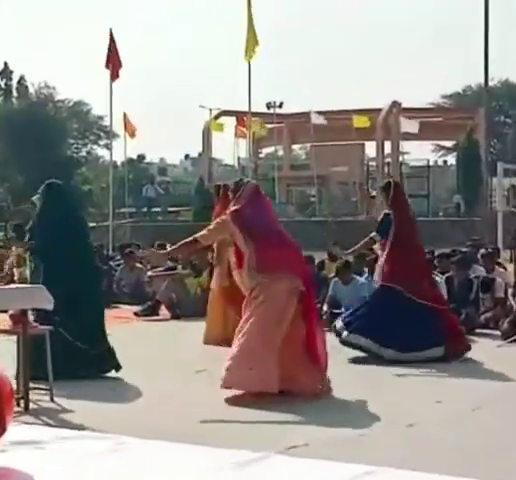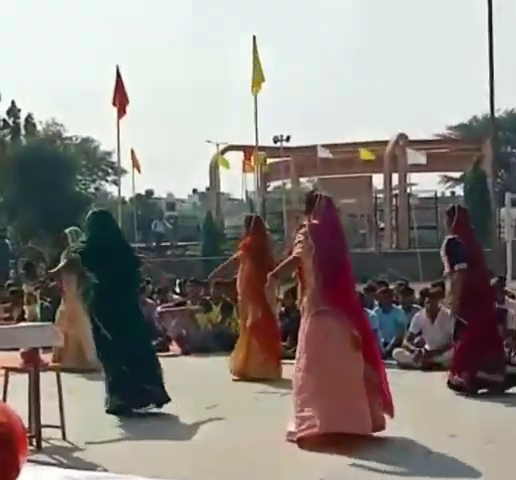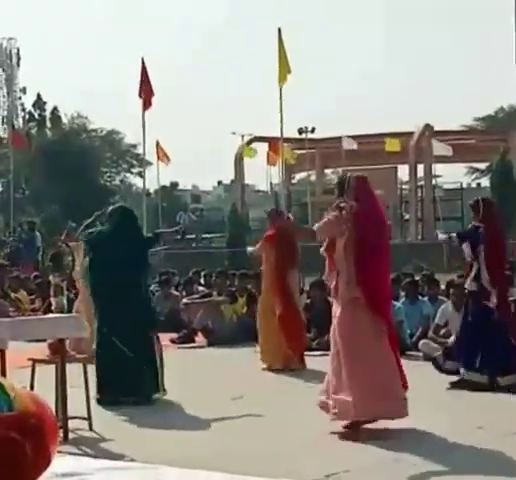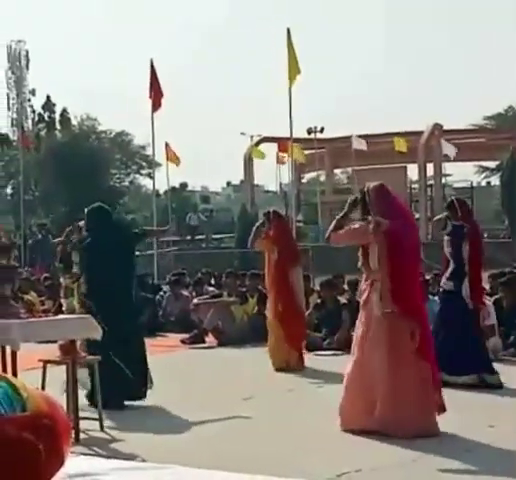
dt=0.7s
person 1, frame 1
left shoulder: (233, 218)
right shoulder: (263, 216)
left elbow: (200, 240)
right elbow: (279, 241)
left wrist: (168, 253)
left hip: (267, 281)
right hip: (289, 278)
left knee: (257, 331)
right knee: (289, 331)
left ankle: (257, 382)
right ankle: (304, 380)
person 1, frame 2
left shoulder: (309, 234)
right shoulder: (332, 234)
left elbow: (297, 258)
left wrist: (272, 276)
left hip: (319, 309)
right hip: (340, 308)
left knee: (315, 367)
right knee: (343, 364)
left ankle: (318, 424)
right ankle: (351, 420)
person 1, frame 3
left shoulder: (343, 216)
right shoulder: (372, 217)
left elbow: (313, 232)
left hip: (351, 292)
right hip: (373, 291)
left knee: (353, 350)
right knee: (371, 346)
left ankle: (364, 405)
right ankle: (378, 402)
person 1, frame 4
left shoulder: (372, 228)
right shoulder: (402, 225)
left elbow: (331, 237)
left wrist: (347, 210)
left hip: (381, 302)
right hip: (404, 302)
left knee: (375, 360)
right knee: (401, 359)
left ankle: (363, 418)
right ankle: (407, 415)
person 2, frame 1
left shoulder: (44, 222)
right shoulder: (76, 219)
left elbow: (32, 249)
left hip: (57, 281)
right hip: (84, 277)
left knee: (51, 321)
right knee: (85, 318)
left ankle: (42, 368)
right ankle: (92, 362)
person 2, frame 2
left shoulder: (90, 247)
right shoulder: (121, 247)
right elbow: (139, 264)
left hip: (104, 304)
right hip: (126, 303)
left knee: (112, 349)
right knee: (136, 345)
left ankle: (122, 398)
right ankle: (149, 391)
person 2, frame 3
left shoulder: (102, 238)
right shoulder: (138, 241)
left elbow: (83, 238)
right elbow: (156, 238)
left hip: (109, 302)
right hip: (135, 300)
left knee: (110, 346)
right knee: (139, 342)
left ankle: (114, 393)
right ankle: (139, 390)
person 2, frame 4
left shoulder: (90, 244)
right shoulder: (121, 238)
right elbow: (142, 233)
right wrist: (164, 231)
left hip: (101, 302)
right hip: (122, 300)
left knee: (103, 345)
right knee: (127, 340)
left ankle: (110, 396)
right ankle: (130, 387)
person 3, frame 1
left shoulder: (388, 217)
right shoulder: (406, 216)
left elbow: (373, 239)
right elbow: (404, 244)
left wrist: (350, 252)
left hip: (400, 271)
right hip: (414, 267)
person 3, frame 2
left shoulder: (453, 242)
right shoulder: (470, 240)
left elbow: (460, 271)
right elbow: (476, 270)
left wrist: (455, 298)
left hip: (467, 296)
right hip: (480, 294)
left knee: (466, 336)
right knee: (481, 335)
left ankle: (466, 378)
right ankle: (494, 377)
person 3, frame 3
left shoulder: (477, 230)
right shoulder: (494, 232)
left elbow: (457, 238)
left hip: (479, 287)
right hip: (492, 287)
left knee: (477, 329)
right knee: (491, 330)
left ankle: (480, 375)
person 3, frame 4
left shoulder: (459, 229)
right shoulder: (467, 230)
left elbow: (438, 222)
left wrist: (446, 216)
left hip: (455, 286)
right hip: (464, 287)
left knee: (450, 329)
right knee: (466, 330)
left ankle: (452, 371)
right ankle: (474, 370)
person 4, frame 1
left shoulder: (222, 210)
left elbow: (221, 237)
left wrist: (216, 256)
left hip: (227, 259)
left knee: (228, 294)
right knee: (222, 295)
left ankle: (231, 335)
right ankle: (226, 334)
person 4, frame 2
left shoulder: (251, 244)
right shoulder: (262, 244)
left elbow: (237, 258)
left wrist: (216, 272)
left hip: (252, 291)
right hip: (260, 290)
left knee: (254, 328)
right knee: (262, 328)
left ankle: (259, 370)
right ankle: (267, 368)
person 4, frame 3
left shoulder: (272, 237)
right shoulder: (288, 237)
left elbow: (257, 251)
left hip: (275, 284)
right hip: (287, 283)
left knee: (271, 320)
right knee: (288, 317)
left ankle: (275, 360)
right ankle: (295, 358)
person 4, frame 4
left shoulder: (273, 238)
right shoulder: (285, 238)
left elbow: (252, 244)
left wrist: (257, 228)
left hip: (281, 285)
right hip: (289, 285)
left knee: (280, 320)
right knee: (290, 319)
left ankle: (286, 360)
right ankle: (293, 358)
